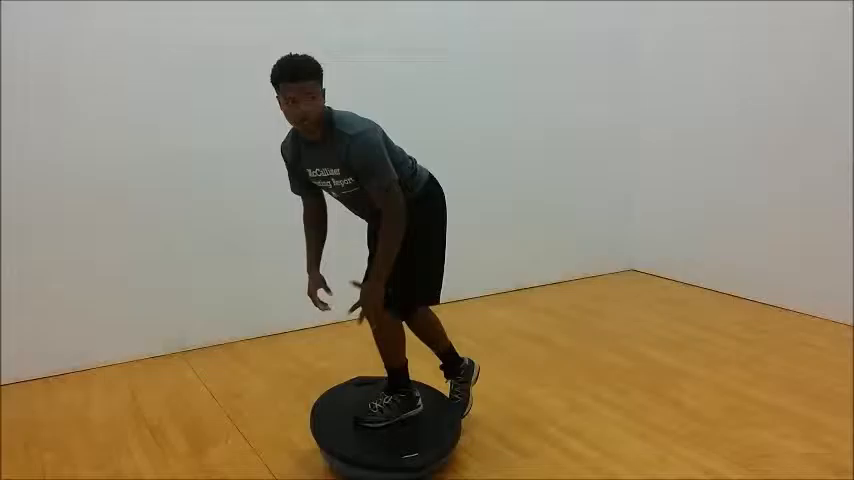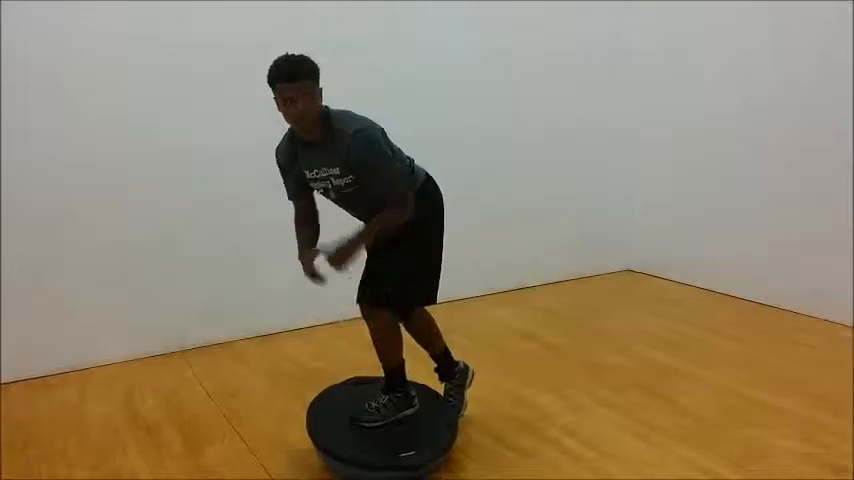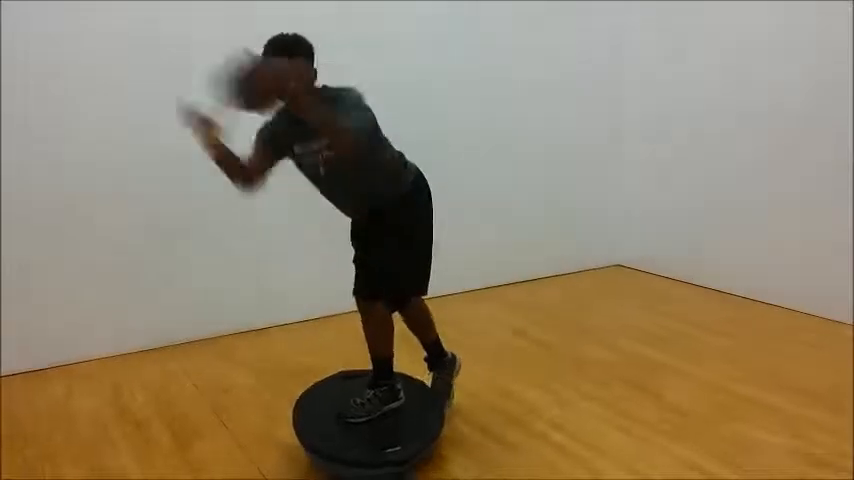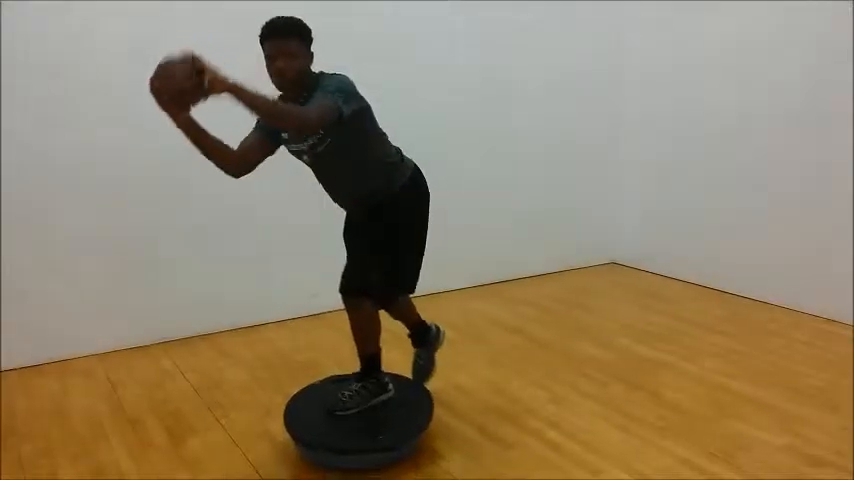
dt=0.2s
person 1, frame 1
left shoulder: (358, 139)
right shoulder: (292, 150)
left elbow: (395, 212)
right elbow: (313, 207)
left wrist: (375, 282)
right wrist: (313, 269)
left hip: (418, 207)
right hip: (383, 216)
left knee: (383, 303)
right knee: (404, 303)
left ankle: (400, 395)
right ankle: (458, 368)
person 1, frame 2
left shoulder: (360, 135)
right shoulder: (287, 152)
left elbow: (401, 204)
right elbow: (304, 209)
left wrist: (355, 245)
right wrist: (305, 252)
left hip: (416, 208)
right hip: (380, 216)
left knee: (376, 301)
right knee: (401, 303)
left ankle: (398, 394)
right ankle: (452, 371)
person 1, frame 3
left shoulder: (345, 101)
right shoulder: (279, 130)
left elbow: (350, 146)
right elbow: (248, 178)
left wrist: (300, 101)
right wrist: (212, 143)
left hip: (405, 202)
right hip: (369, 214)
left knee: (373, 295)
right knee: (399, 292)
left ankle: (385, 388)
right ankle: (440, 359)
person 1, frame 4
left shoulder: (336, 89)
right shoulder: (274, 116)
left elbow: (302, 121)
right elbow: (237, 165)
left wrist: (228, 86)
right wrist: (183, 119)
left hip: (401, 196)
right hip: (364, 207)
left knee: (359, 290)
right knee: (373, 287)
left ankle: (372, 381)
right ankle: (424, 335)
